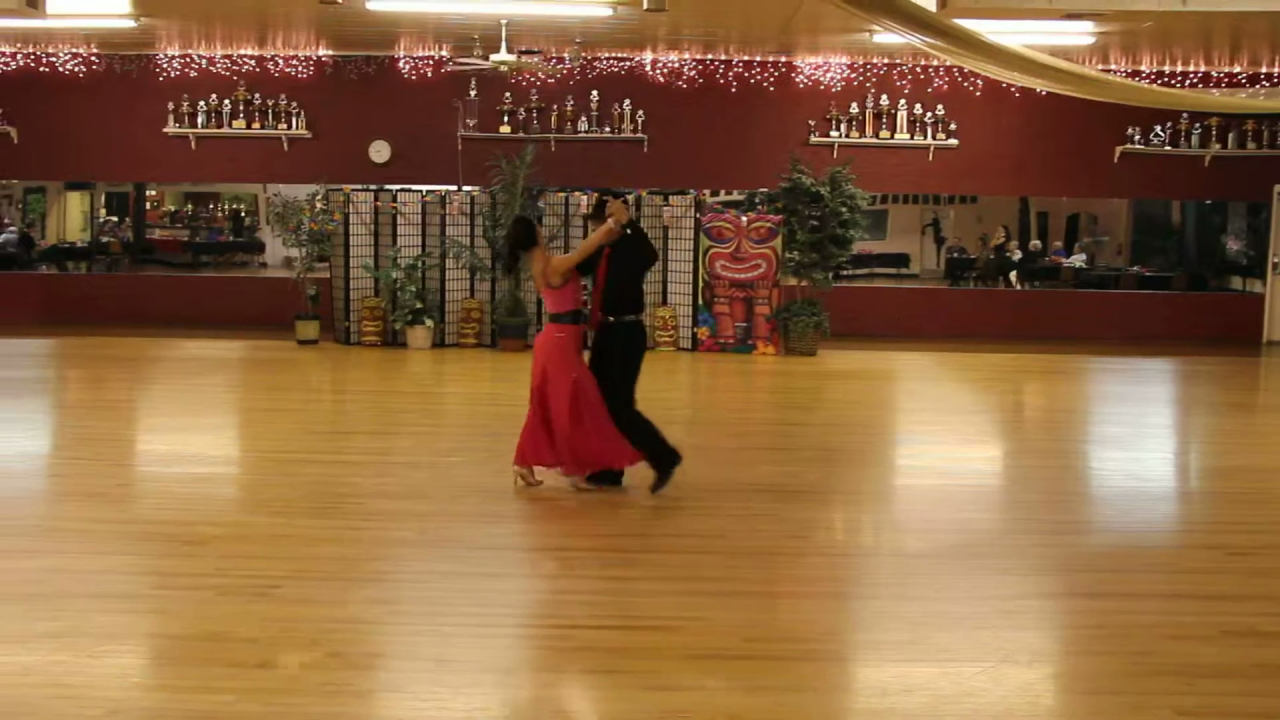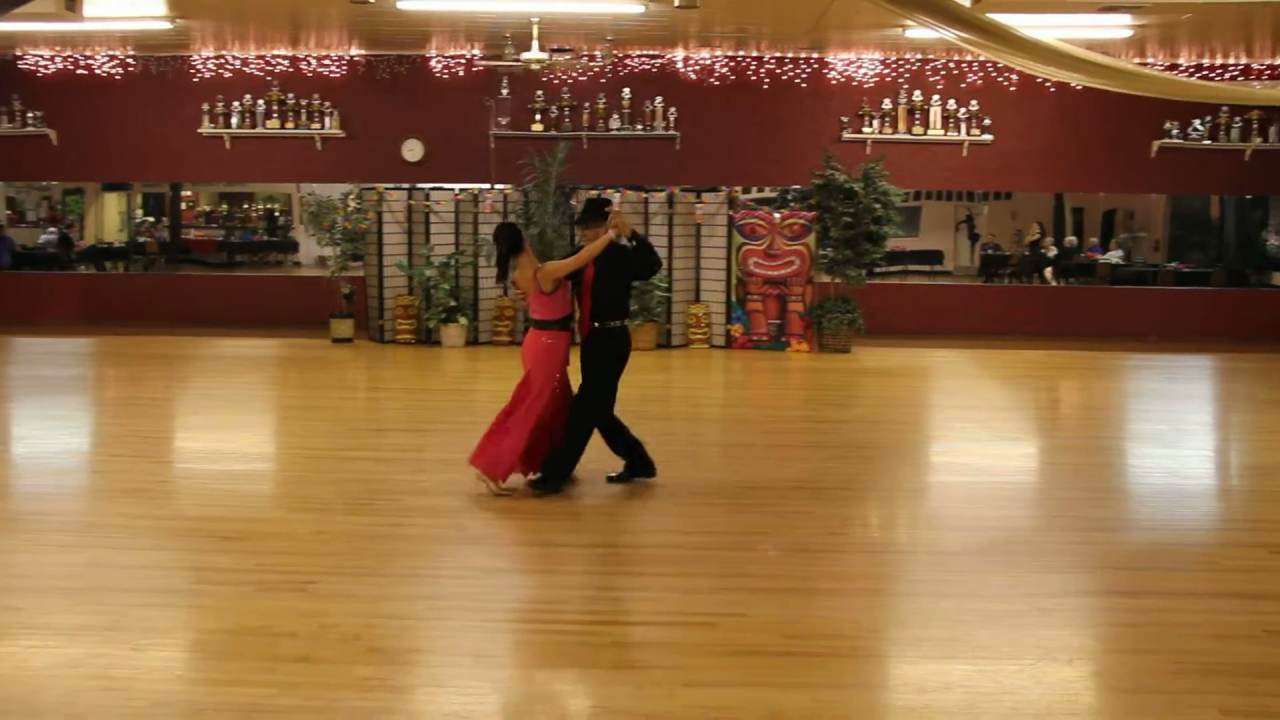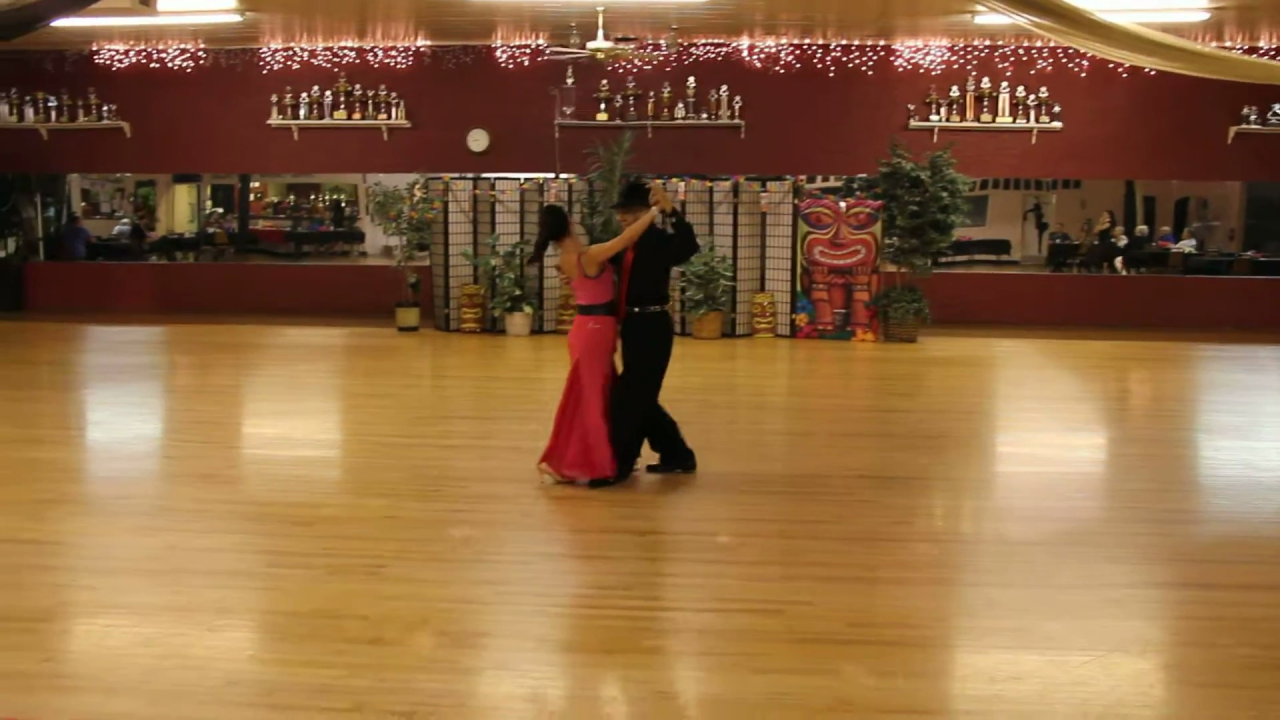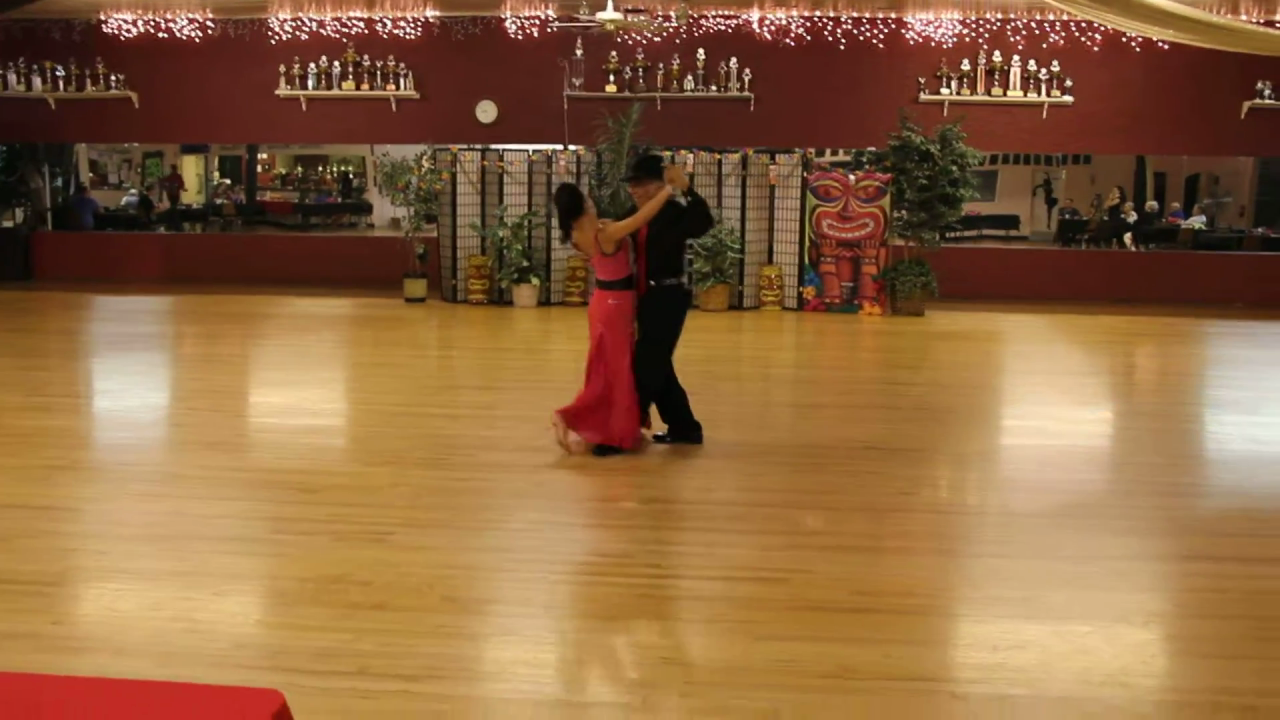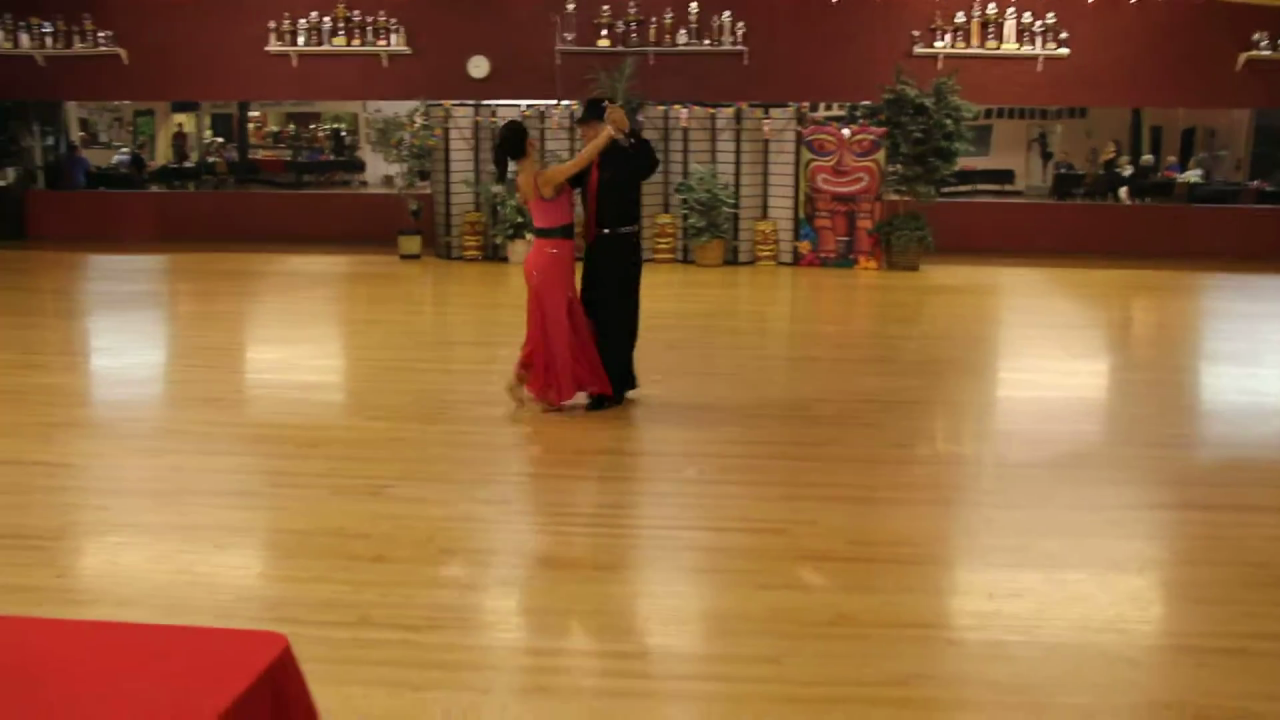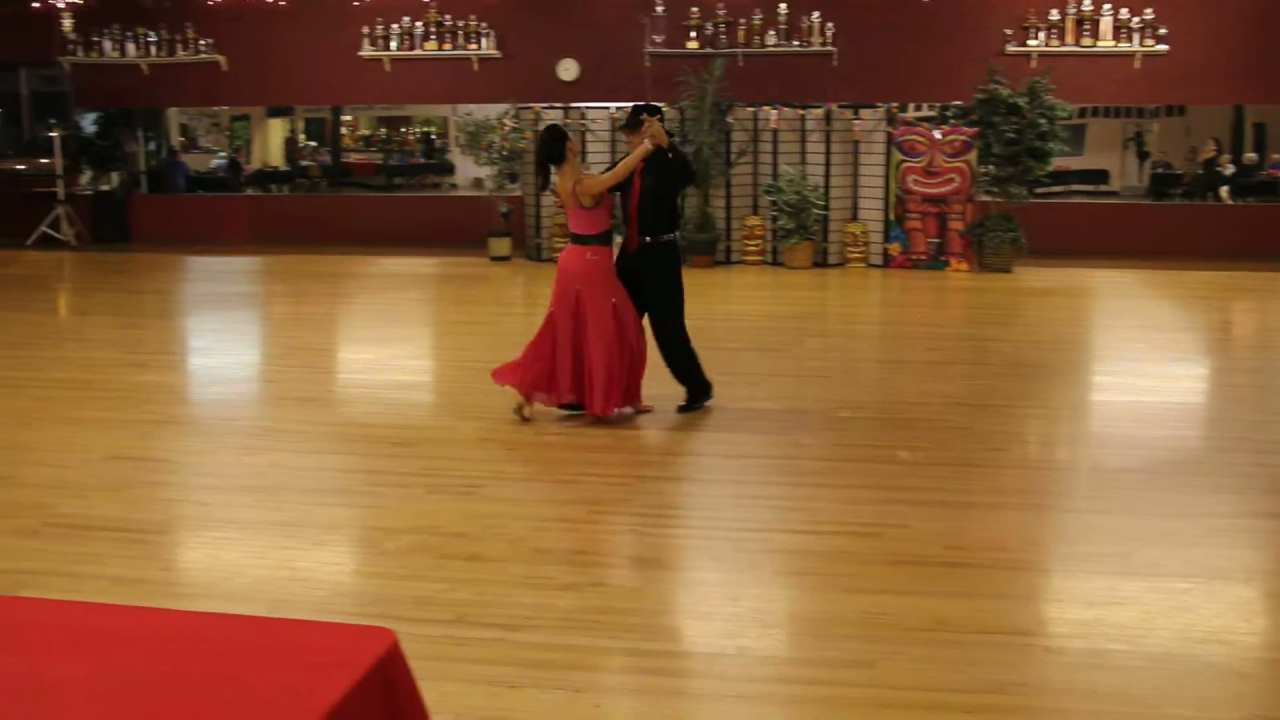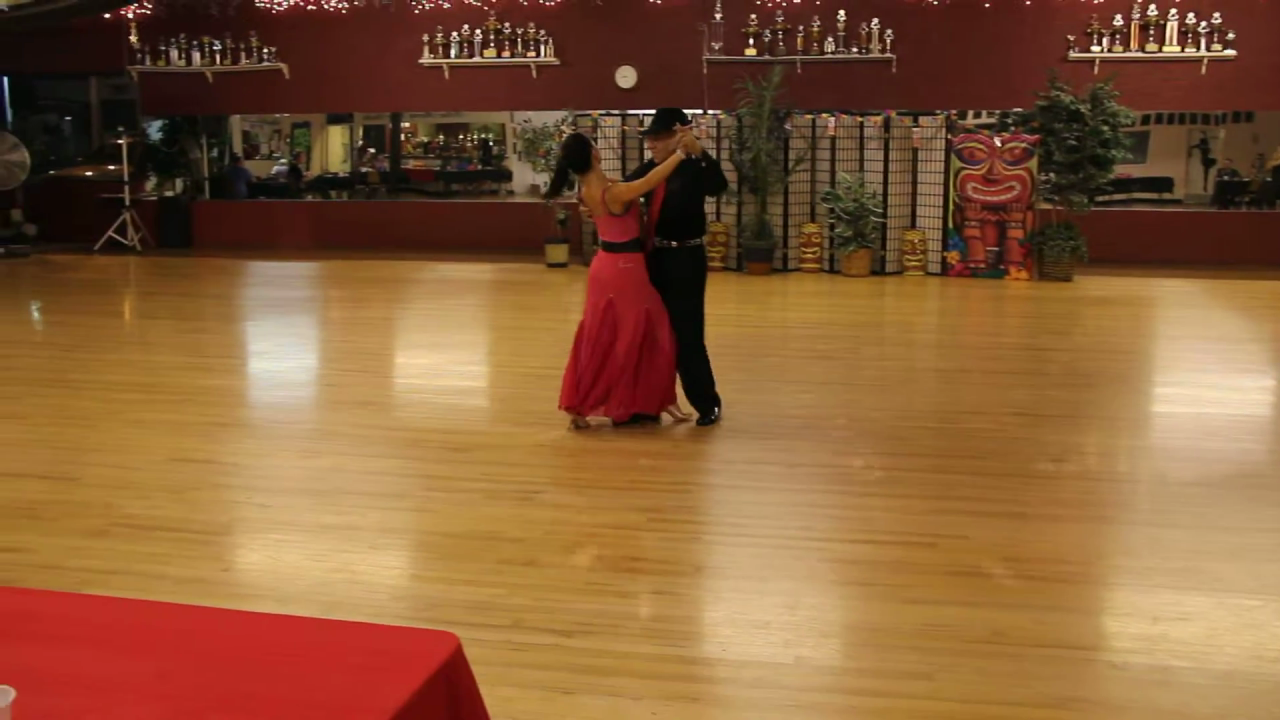
dt=0.5s
person 1, frame 1
left shoulder: (630, 250)
right shoulder: (599, 252)
left elbow: (650, 255)
right elbow: (574, 268)
left wrist: (625, 223)
left hip: (626, 333)
right hip: (604, 332)
left knee: (619, 405)
right knee: (599, 402)
left ankle: (664, 459)
right ankle: (608, 470)
person 1, frame 2
left shoulder: (621, 256)
left elbow: (652, 265)
left wrist: (629, 233)
left hip: (612, 339)
right hip: (592, 339)
left knee: (585, 408)
right knee: (598, 409)
left ankle: (555, 475)
right ankle: (638, 463)
person 1, frame 3
left shoulder: (661, 239)
left elbow: (688, 246)
left wrist: (669, 211)
left hip: (652, 325)
right hip: (633, 324)
left knee: (633, 396)
right knee: (639, 395)
left ankle: (619, 466)
right ankle: (677, 455)
person 1, frame 4
left shoulder: (675, 213)
left elbow: (704, 223)
left wrist: (686, 189)
left hip: (668, 297)
right hip: (648, 297)
left knee: (645, 366)
right knee: (656, 366)
right ankle: (685, 427)
person 1, frame 5
left shoulder: (624, 158)
right shoulder: (589, 161)
left elbow: (649, 163)
left wrist: (627, 130)
left hip: (621, 246)
right hip: (597, 245)
left knee: (617, 318)
right knee: (593, 314)
left ankle: (612, 389)
right ankle: (621, 376)
person 1, frame 6
left shoulder: (667, 165)
left elbow: (687, 177)
left wrist: (665, 144)
left hip: (660, 254)
right hip: (630, 252)
left knee: (667, 327)
left ankle: (698, 388)
person 1, frame 7
left shoulder: (693, 170)
right shoulder: (649, 169)
left elbow: (718, 185)
left wrist: (697, 151)
left hip: (686, 259)
right hip: (656, 257)
left knee: (686, 333)
left ankle: (707, 403)
person 2, frame 1
left shoulder: (539, 266)
right shoulder: (554, 266)
left elbow: (582, 256)
right elbow: (585, 248)
left wrist: (606, 236)
right wrist: (613, 222)
left hip: (554, 337)
right hip: (561, 340)
left knee: (548, 404)
right knee: (575, 403)
left ankle: (525, 464)
right ankle: (575, 469)
person 2, frame 2
left shoulder: (518, 276)
right shoulder: (545, 272)
right elbow: (584, 257)
right wrist: (612, 234)
left hip: (539, 341)
right hip: (549, 345)
left knee: (554, 406)
right knee: (528, 409)
right ankle: (490, 467)
person 2, frame 3
left shoulder: (564, 260)
right shoulder: (590, 256)
right elbow: (628, 237)
right wrist: (654, 212)
left hip: (586, 328)
right hip: (596, 330)
left knee: (599, 396)
right knee: (590, 399)
right ankle: (560, 462)
person 2, frame 4
left shoulder: (578, 236)
right shoulder: (607, 234)
right elbow: (643, 216)
right wrist: (670, 187)
left hip: (604, 301)
right hip: (616, 304)
left knee: (611, 370)
right knee: (616, 371)
left ankle: (609, 431)
person 2, frame 5
left shoulder: (523, 179)
right shoulder: (545, 178)
right elbow: (582, 159)
right wrist: (610, 131)
left hip: (541, 254)
right hip: (554, 257)
left knee: (550, 324)
right knee: (559, 325)
left ankle: (524, 377)
right ankle: (548, 392)
person 2, frame 6
left shoulder: (562, 183)
right shoulder: (585, 185)
left elbow: (604, 184)
right elbow: (619, 173)
right wrist: (648, 145)
left hip: (572, 259)
right hip: (593, 263)
left knee: (561, 329)
right knee: (616, 328)
left ankle: (528, 393)
right ankle: (616, 397)
person 2, frame 7
left shoulder: (586, 192)
right shoulder: (614, 193)
right elbow: (650, 180)
right wrist: (681, 152)
left hip: (603, 268)
right hip: (626, 270)
left knee: (597, 340)
right knee: (653, 334)
left ankle: (579, 407)
right ankle: (658, 402)
